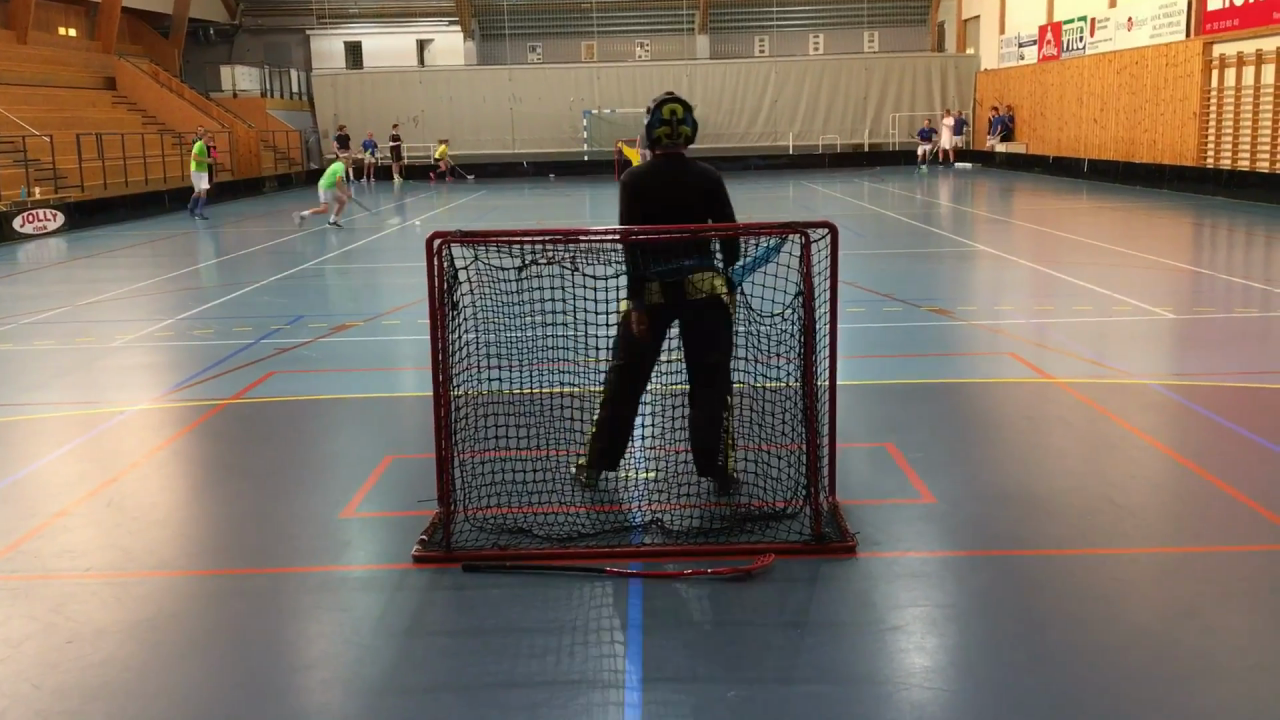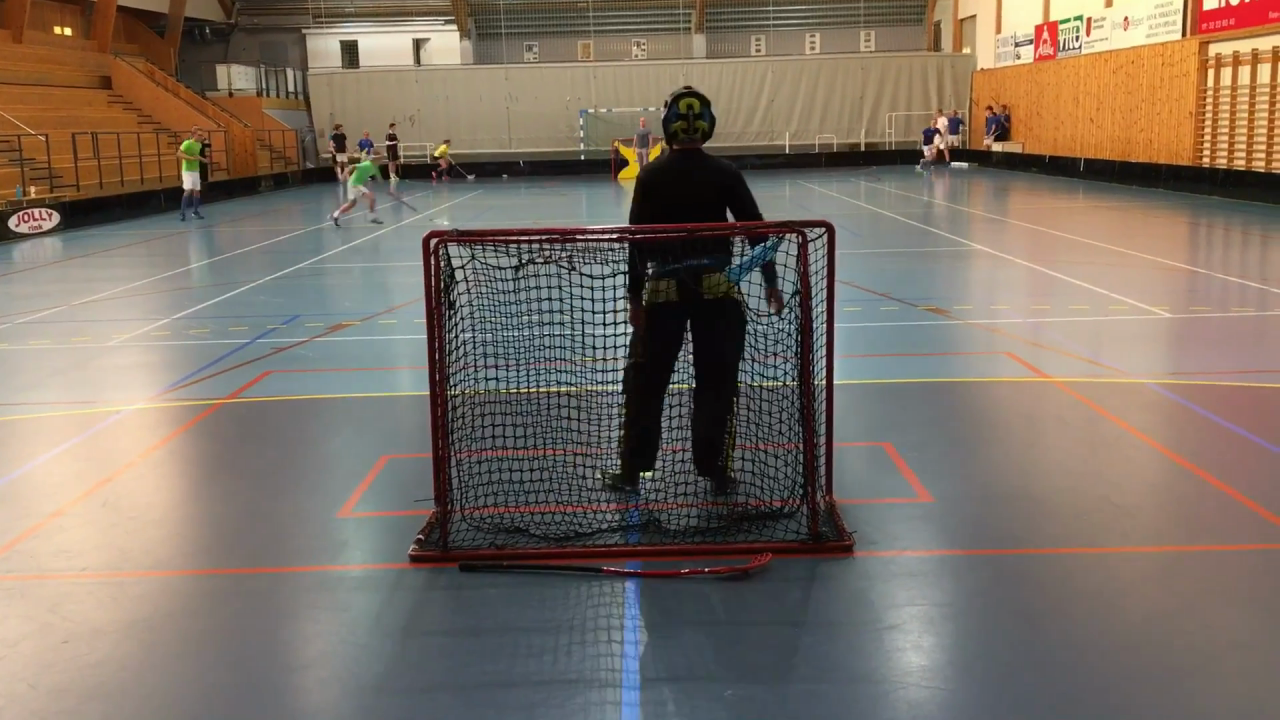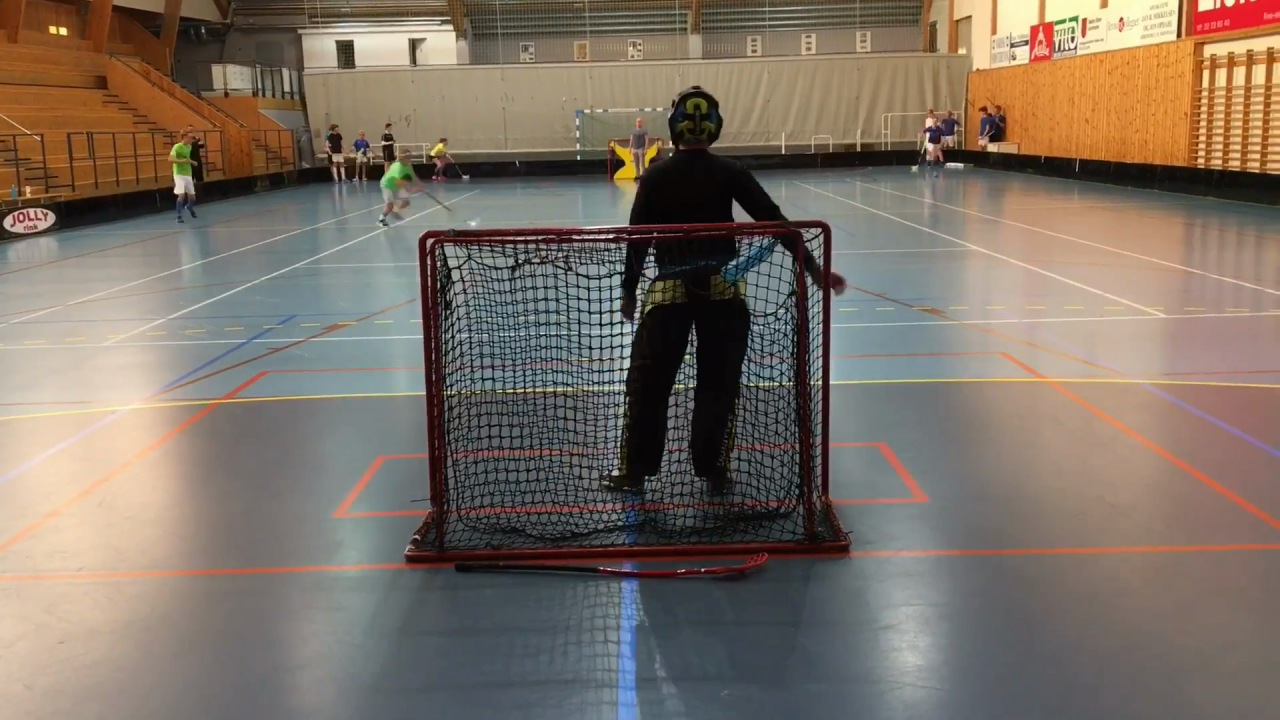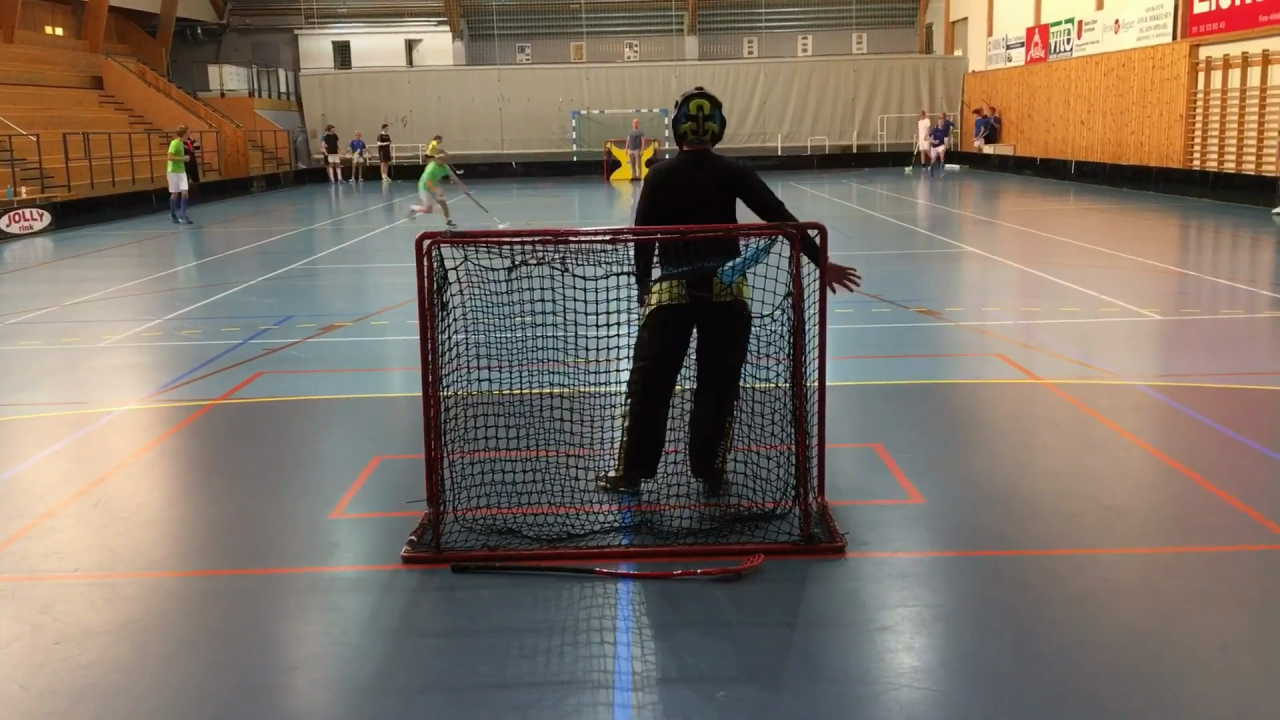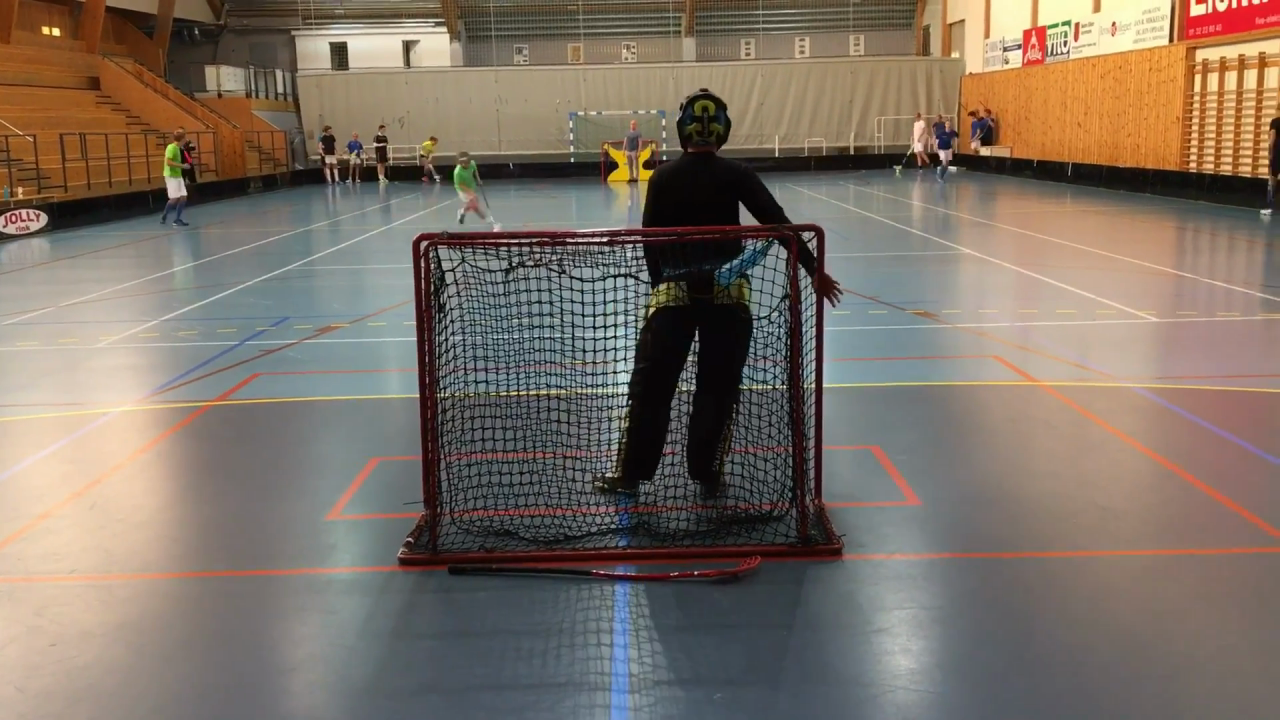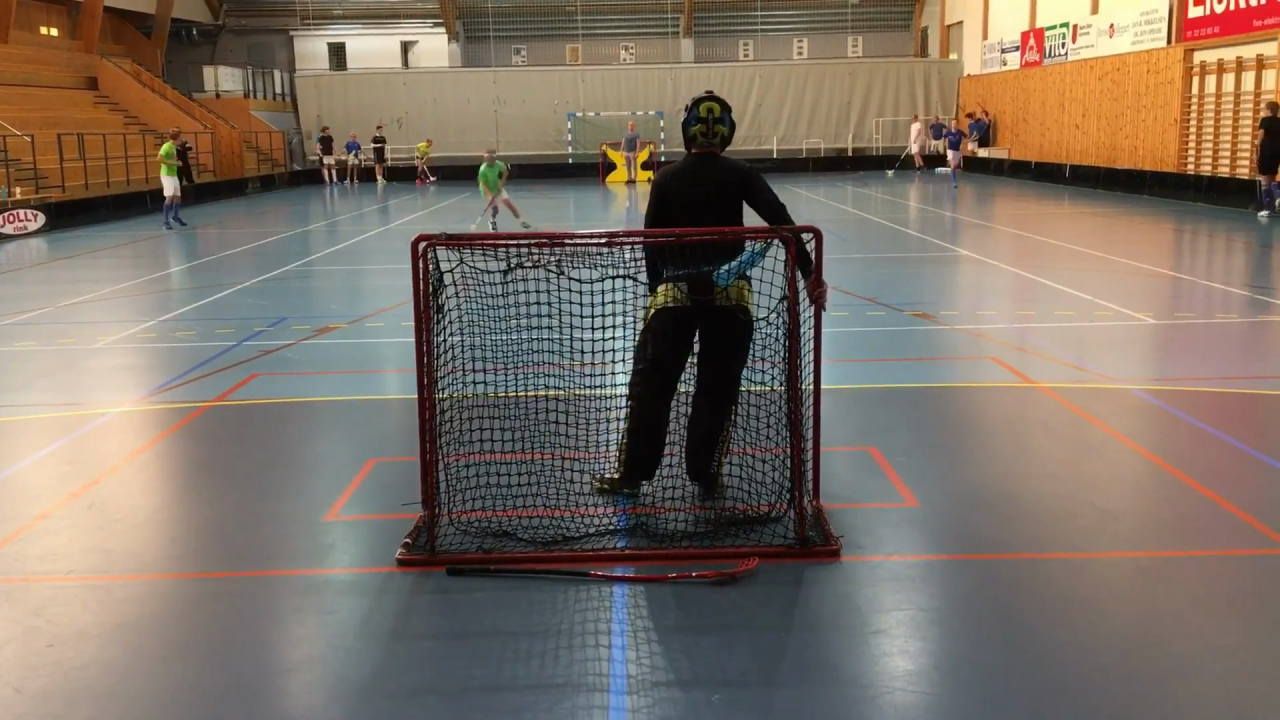
dt=0.1s
person 1, frame 1
left shoulder: (635, 179)
right shoulder: (707, 177)
left elbow: (632, 242)
right elbow: (730, 238)
left wrist: (638, 305)
right wrist: (728, 287)
left hip: (651, 289)
right hip: (704, 288)
left knee: (625, 380)
right knee: (712, 383)
left ankle: (598, 465)
right ankle: (717, 469)
person 1, frame 2
left shoulder: (652, 175)
right shoulder: (725, 173)
left elbow: (639, 239)
left wrist: (635, 298)
right wrist: (770, 283)
left hip: (663, 288)
right hip: (717, 285)
left knee: (644, 381)
right knee: (716, 383)
left ankle: (631, 470)
right ankle: (716, 469)
person 1, frame 3
left shoulder: (655, 175)
right shoulder: (729, 172)
left elbow: (637, 237)
right elbow: (771, 219)
left wrist: (628, 292)
right wrist: (812, 266)
left hip: (669, 289)
right hip: (722, 287)
left knee: (648, 382)
right knee: (718, 383)
left ankle: (634, 470)
right ankle: (712, 470)
person 1, frame 4
left shoulder: (659, 175)
right shoulder: (733, 172)
left elbow: (644, 238)
right elbow: (779, 218)
left wrist: (643, 288)
right wrist: (821, 263)
left hip: (672, 290)
right hip: (725, 289)
left knee: (650, 384)
right knee: (718, 385)
left ankle: (631, 471)
right ankle: (709, 472)
person 1, frame 5
left shoulder: (664, 177)
right shoulder: (736, 174)
left elbow: (649, 240)
right elbow: (775, 221)
left wrist: (659, 285)
right wrist: (814, 271)
left hip: (674, 291)
right hip: (727, 292)
left knee: (651, 385)
right knee: (718, 387)
left ankle: (631, 473)
right ankle: (706, 473)
person 1, frame 6
left shoulder: (667, 178)
right shoulder: (740, 175)
left elbow: (652, 241)
right elbow: (781, 222)
left wrist: (657, 287)
right wrist: (809, 274)
left hip: (675, 292)
right hip: (728, 293)
left knee: (651, 386)
right knee: (717, 389)
left ankle: (631, 473)
right ankle: (704, 475)
